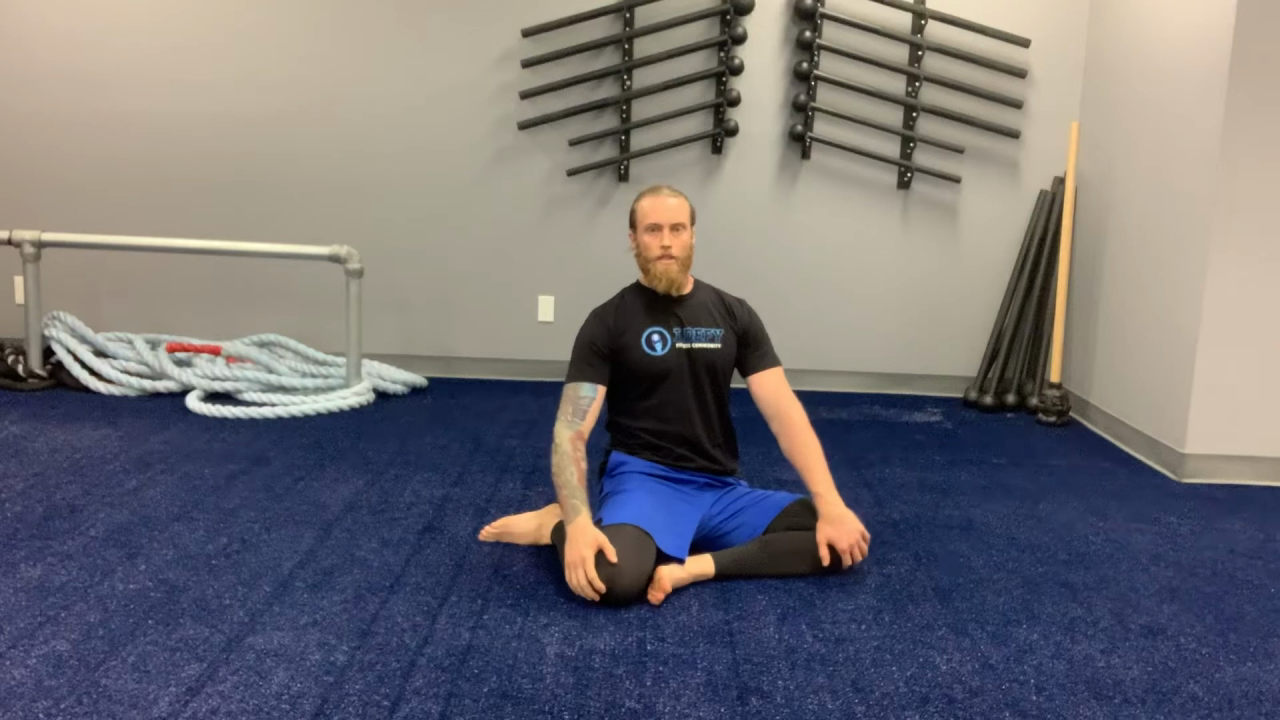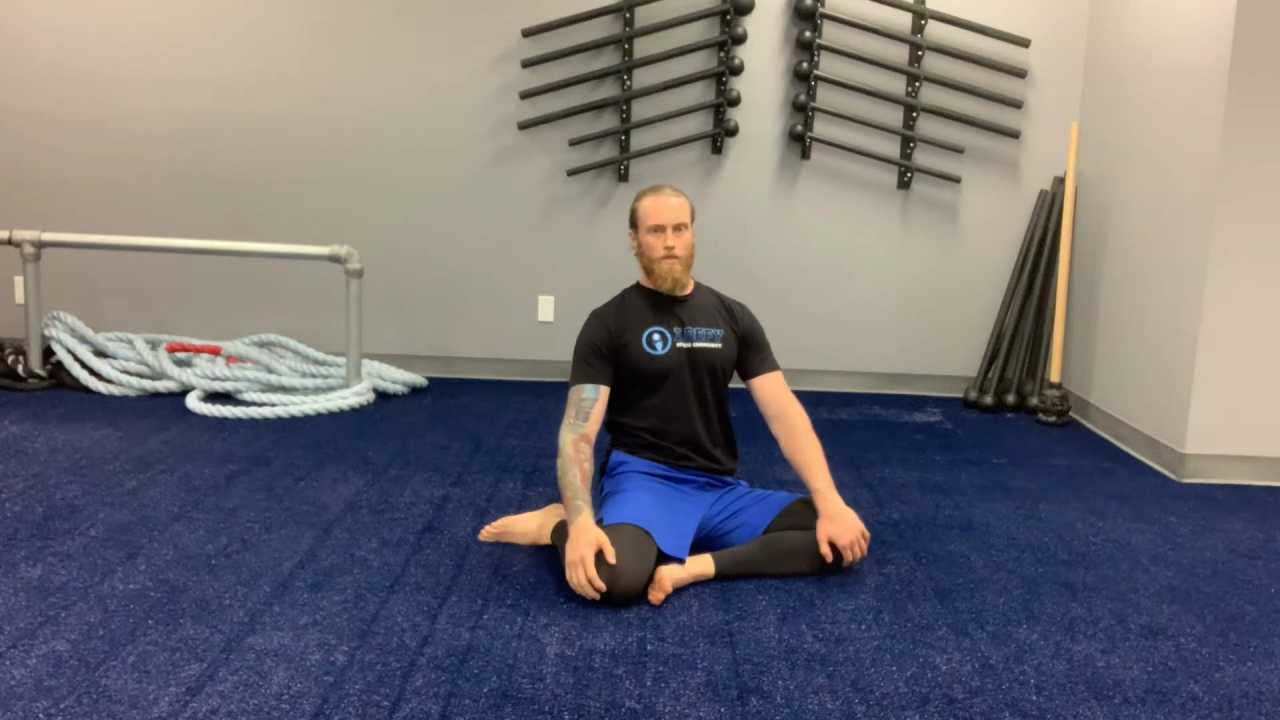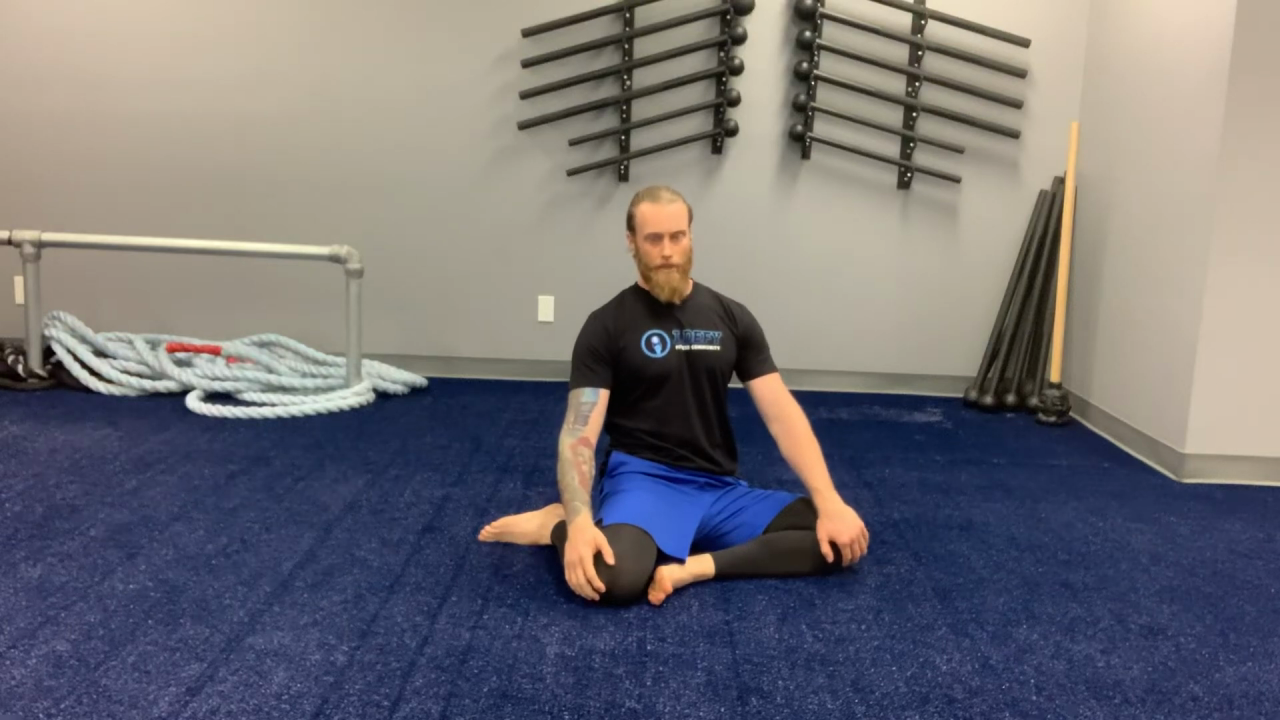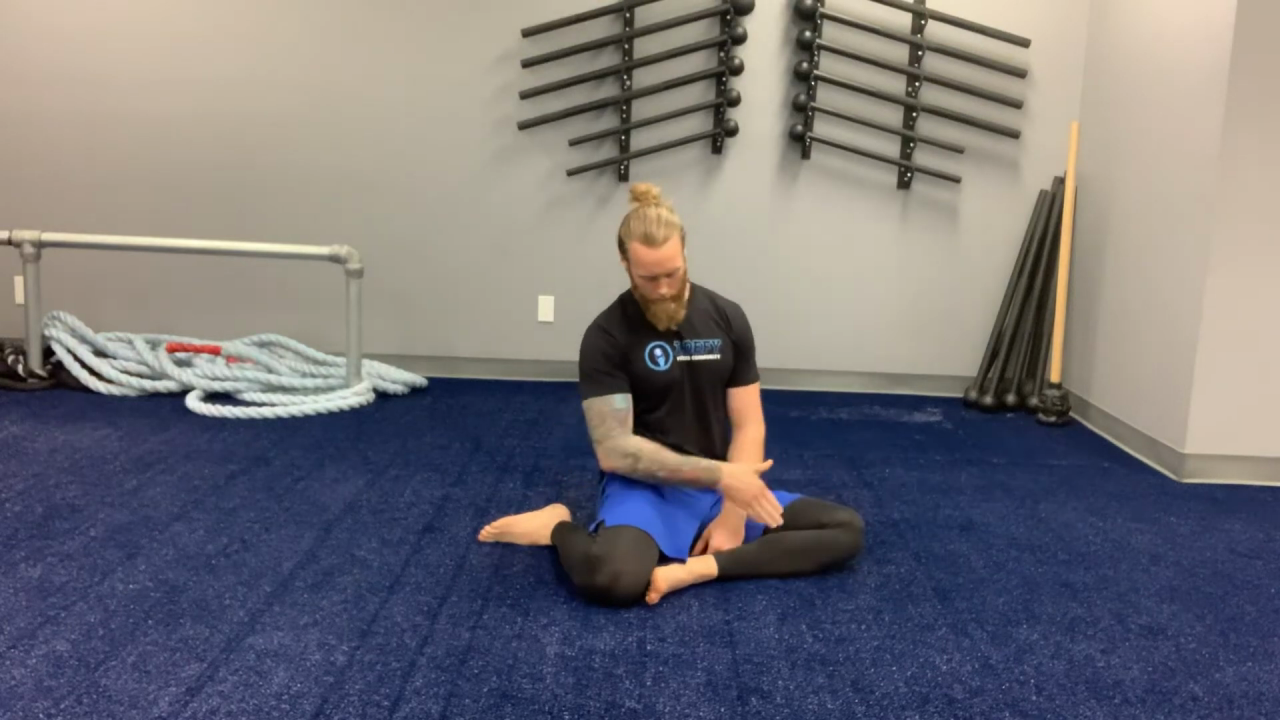
dt=0.7s
person 1, frame 1
left shoulder: (733, 314)
right shoulder: (608, 322)
left elbow: (783, 413)
right elbow: (571, 431)
left wrist: (830, 505)
right wrist: (578, 523)
left hip: (721, 489)
right hip: (643, 480)
left knee: (842, 544)
right knee: (614, 578)
left ankle: (695, 565)
right ankle: (556, 525)
person 1, frame 2
left shoulder: (733, 316)
right shoulder: (608, 323)
left elbow: (783, 413)
right elbow: (578, 430)
left wrist: (830, 502)
right wrist: (581, 522)
left hip: (720, 489)
right hip: (643, 480)
left knee: (841, 540)
right knee: (615, 578)
left ankle: (694, 567)
right ankle: (558, 524)
person 1, frame 3
left shoulder: (731, 317)
right shoulder: (607, 325)
left elbow: (782, 414)
right elbow: (579, 434)
left wrist: (830, 501)
right wrist: (579, 523)
left hip: (720, 489)
right hip: (643, 480)
left knee: (841, 541)
right knee: (615, 577)
left ankle: (695, 566)
right ankle: (556, 525)
person 1, frame 4
left shoulder: (727, 318)
right shoulder: (606, 336)
left elbow: (748, 426)
right elbow: (614, 451)
left wrist: (733, 512)
right wrist: (720, 475)
left hip: (717, 491)
right hip: (644, 488)
left knee: (846, 528)
right knee: (615, 578)
left ankle: (693, 569)
right ankle: (558, 527)
